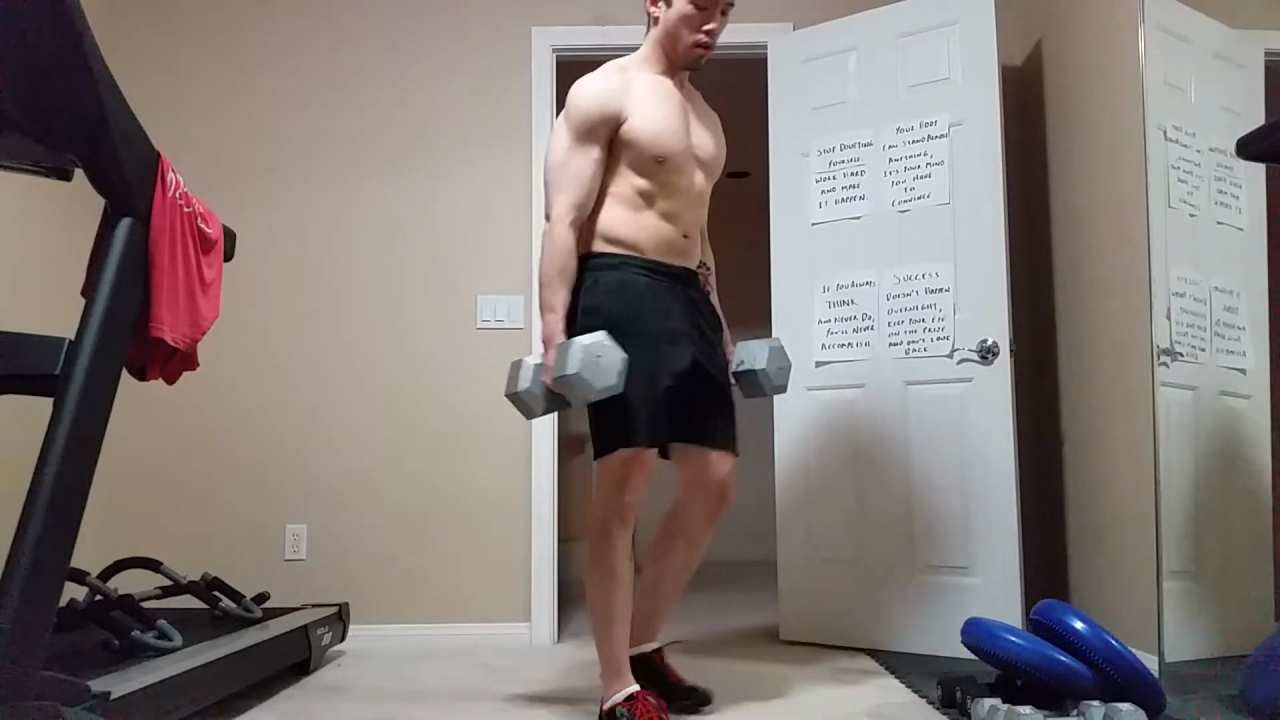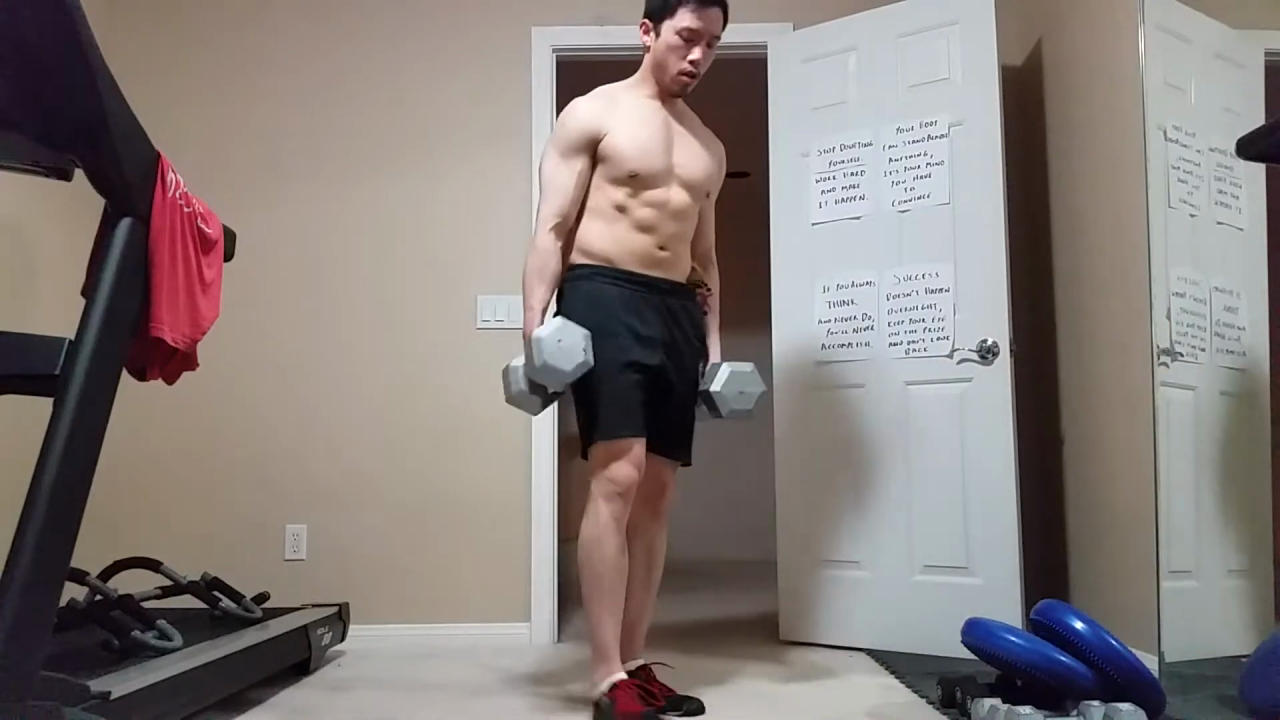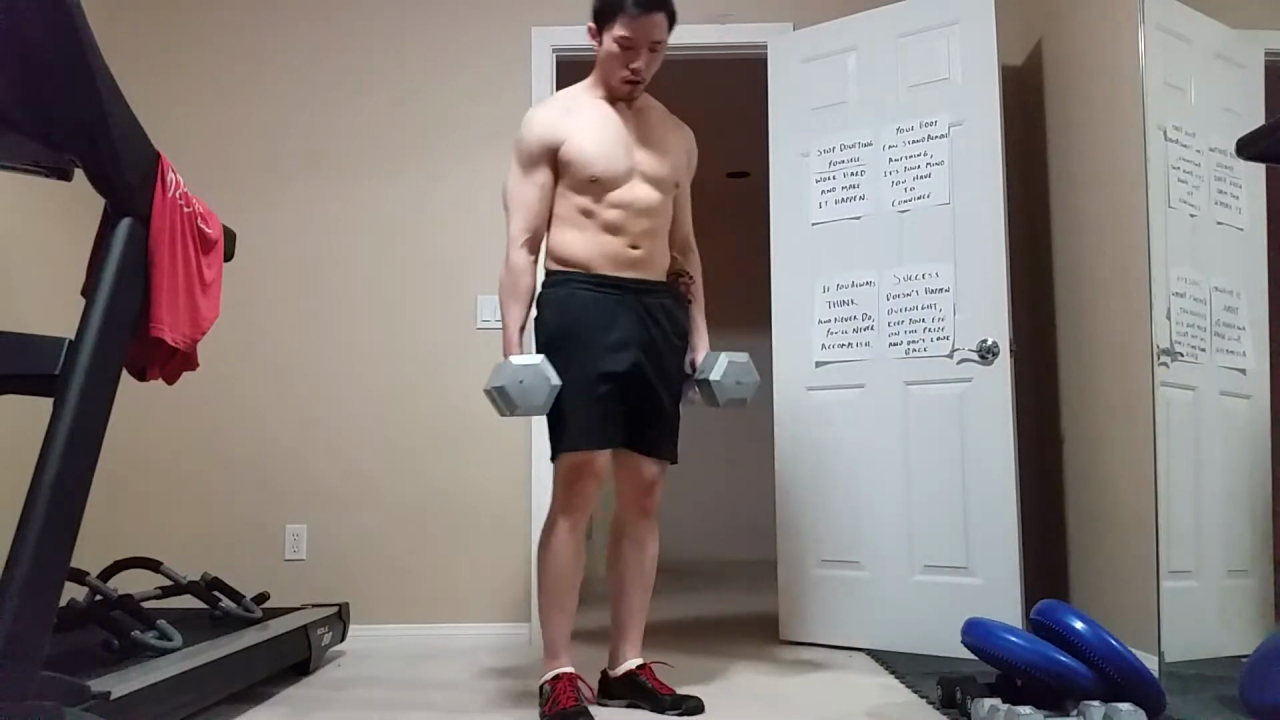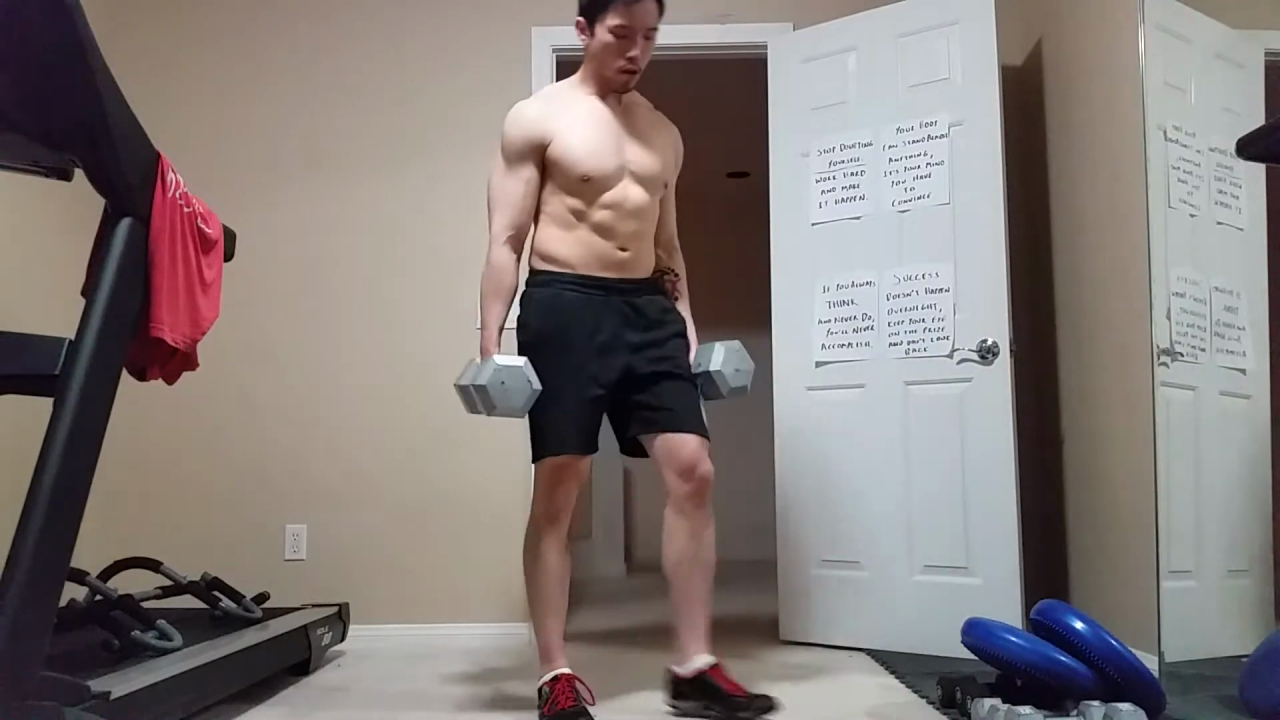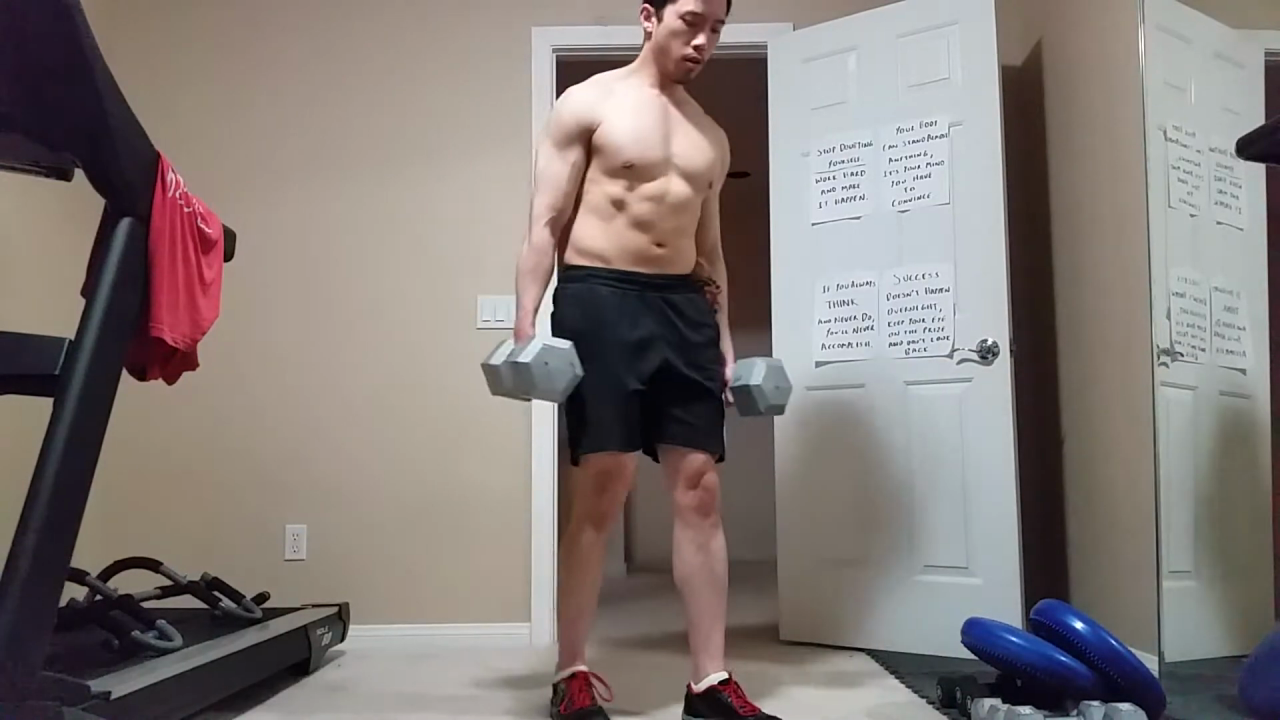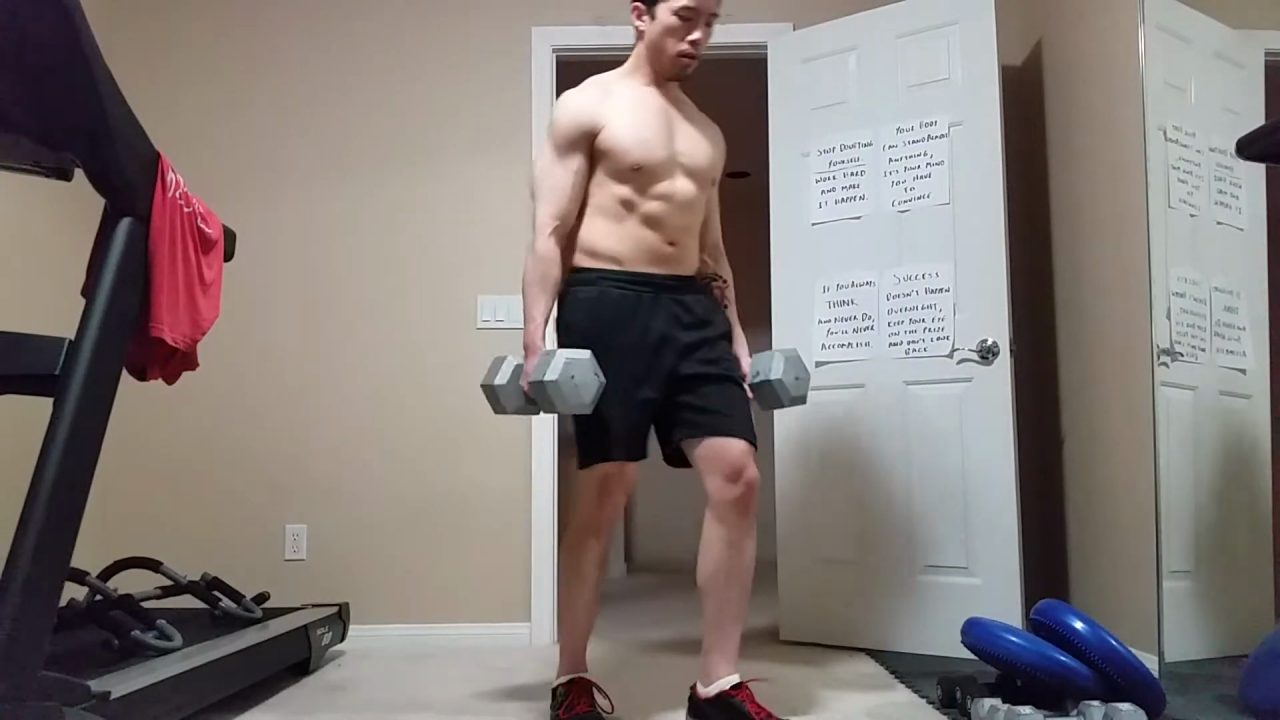
dt=0.4s
person 1, frame 1
left shoulder: (705, 117)
right shoulder: (604, 93)
right elbow: (562, 223)
left wrist: (719, 322)
right wrist: (555, 335)
left hip: (688, 297)
right hip: (622, 291)
left knee: (714, 481)
right knee: (621, 493)
left ankle: (642, 644)
person 1, frame 2
left shoulder: (709, 148)
right shoulder: (592, 114)
right elbow: (550, 231)
left wrist: (712, 339)
right wrist: (534, 327)
left hip: (676, 312)
right hip: (604, 298)
left knee: (655, 493)
right knee: (616, 479)
person 1, frame 3
left shoulder: (677, 137)
right shoulder: (551, 122)
right elbow: (522, 245)
left wrist: (698, 330)
right wrist: (513, 344)
left hip: (658, 311)
right hip: (580, 306)
left knee: (643, 495)
right knee: (577, 493)
person 1, frame 4
left shoulder: (664, 134)
right shoulder: (536, 118)
right elbow: (505, 241)
left wrist: (686, 326)
right wrist: (492, 342)
left hip: (645, 310)
right hip: (566, 307)
left knee: (692, 473)
right knee: (558, 494)
person 1, frame 5
left shoulder: (711, 137)
right shoulder: (587, 104)
right elbow: (545, 224)
left wrist: (724, 343)
right wrist: (524, 322)
left hip: (684, 309)
right hip: (599, 299)
left knee: (700, 491)
right knee: (602, 489)
person 1, frame 6
left shoulder: (707, 133)
right shoulder: (586, 107)
right elbow: (549, 233)
left wrist: (737, 339)
right wrist: (535, 336)
left hip: (693, 311)
right hip: (609, 305)
left knee: (736, 480)
right knee: (602, 498)
